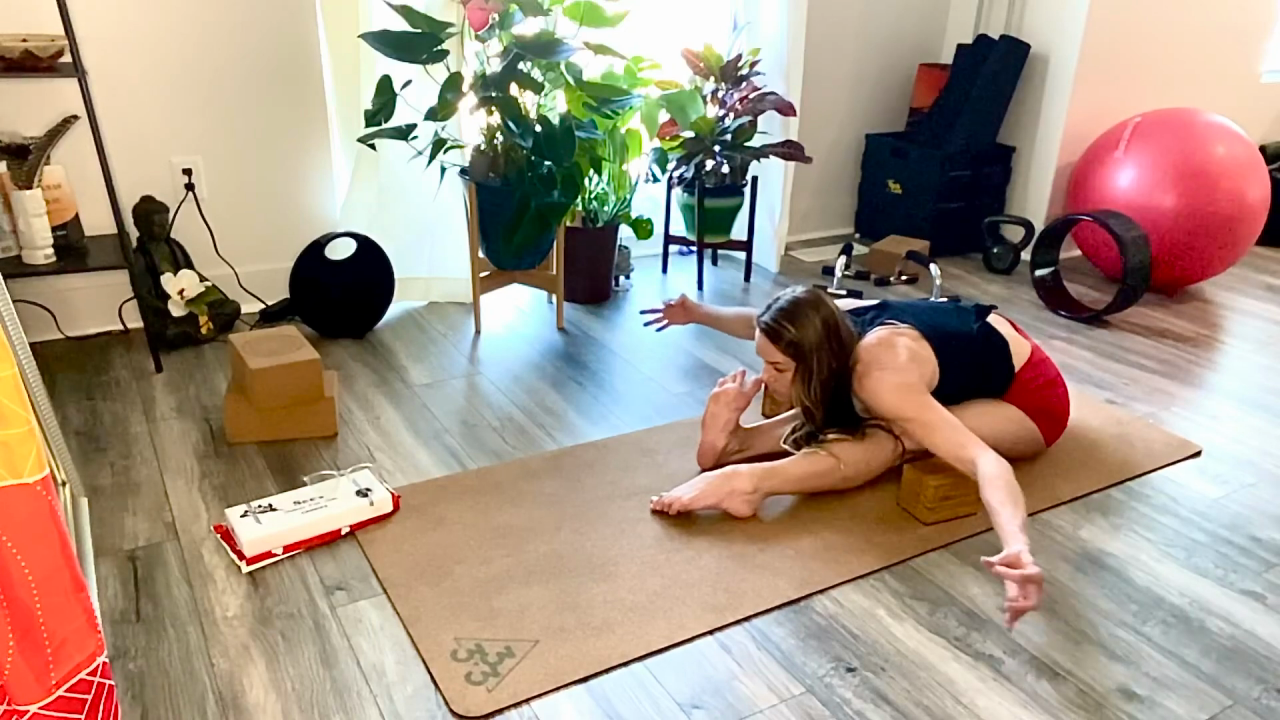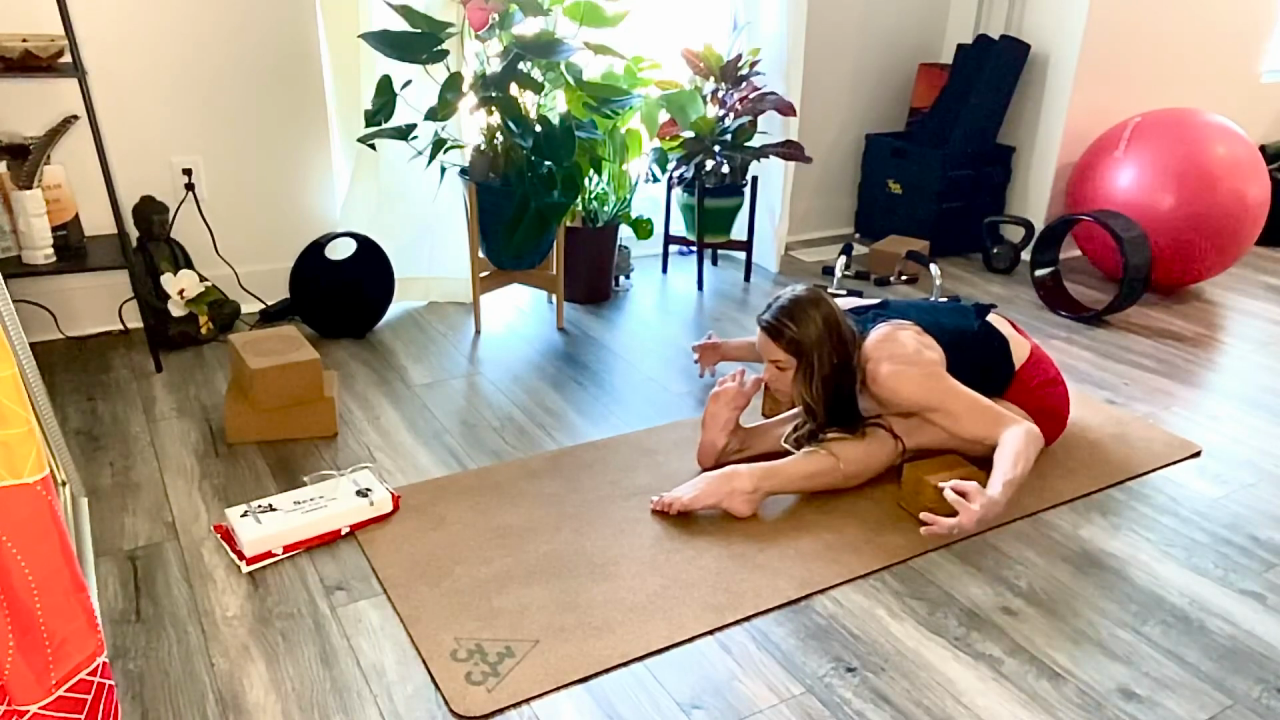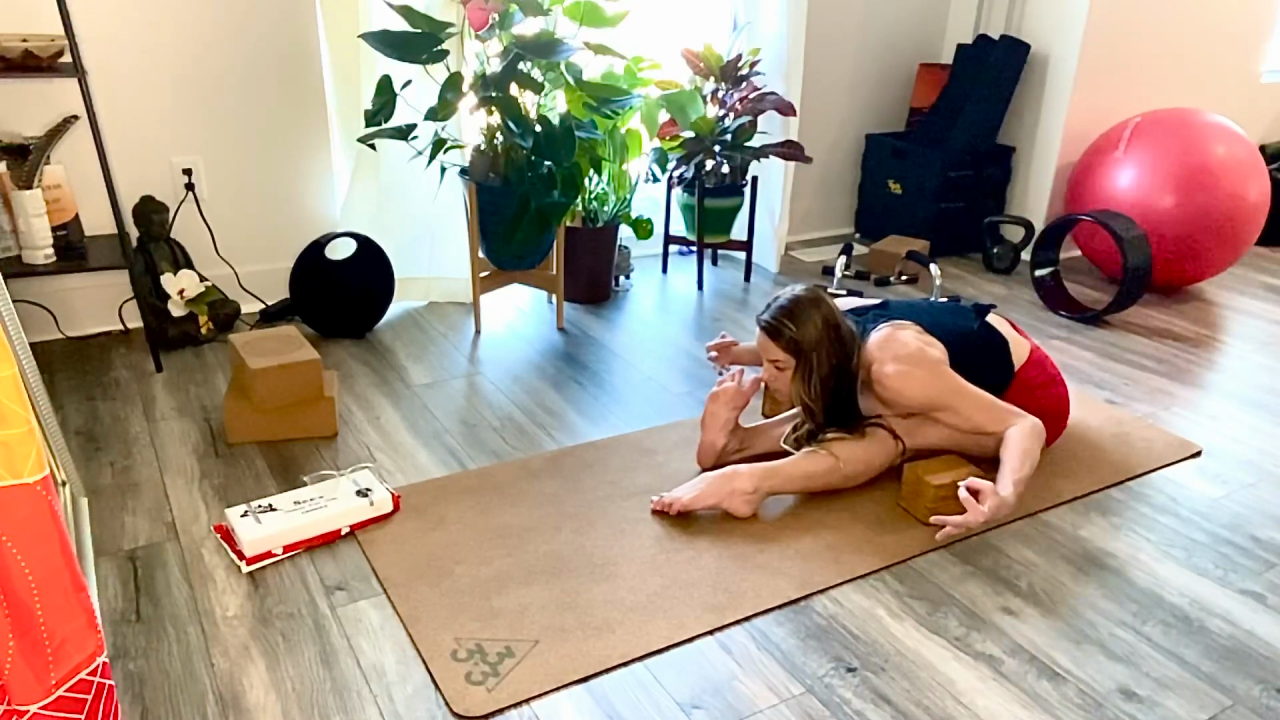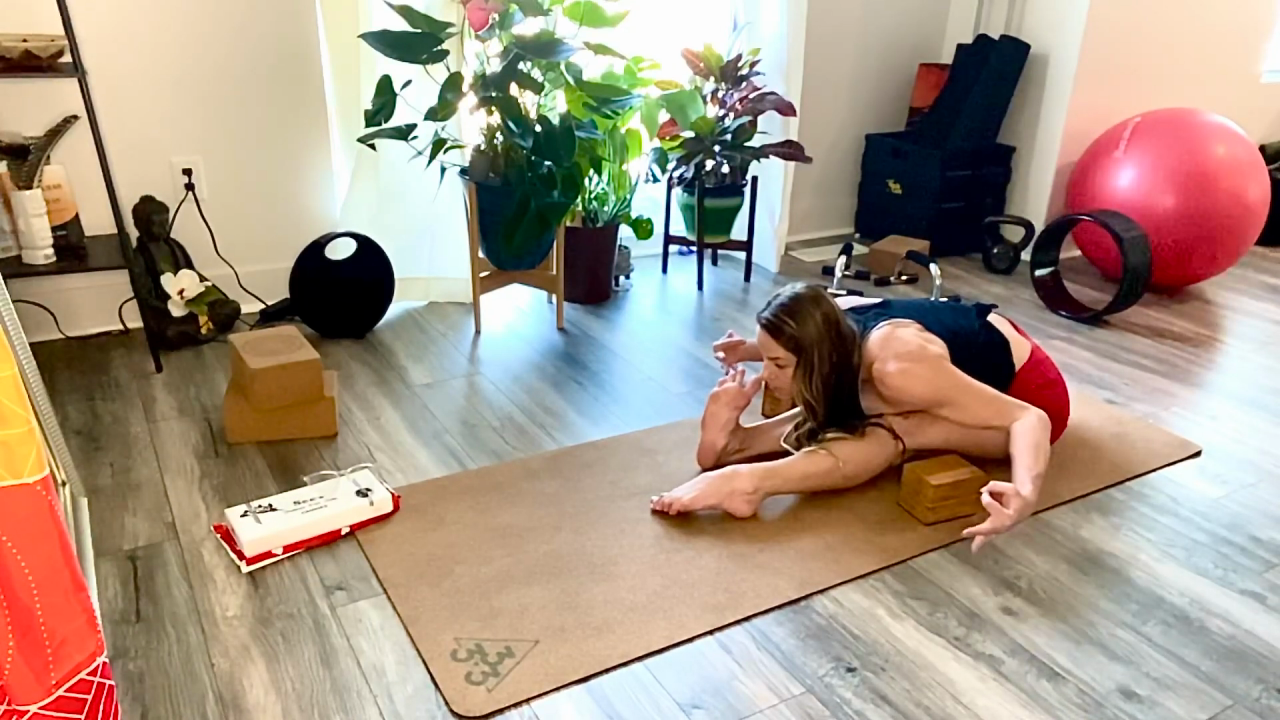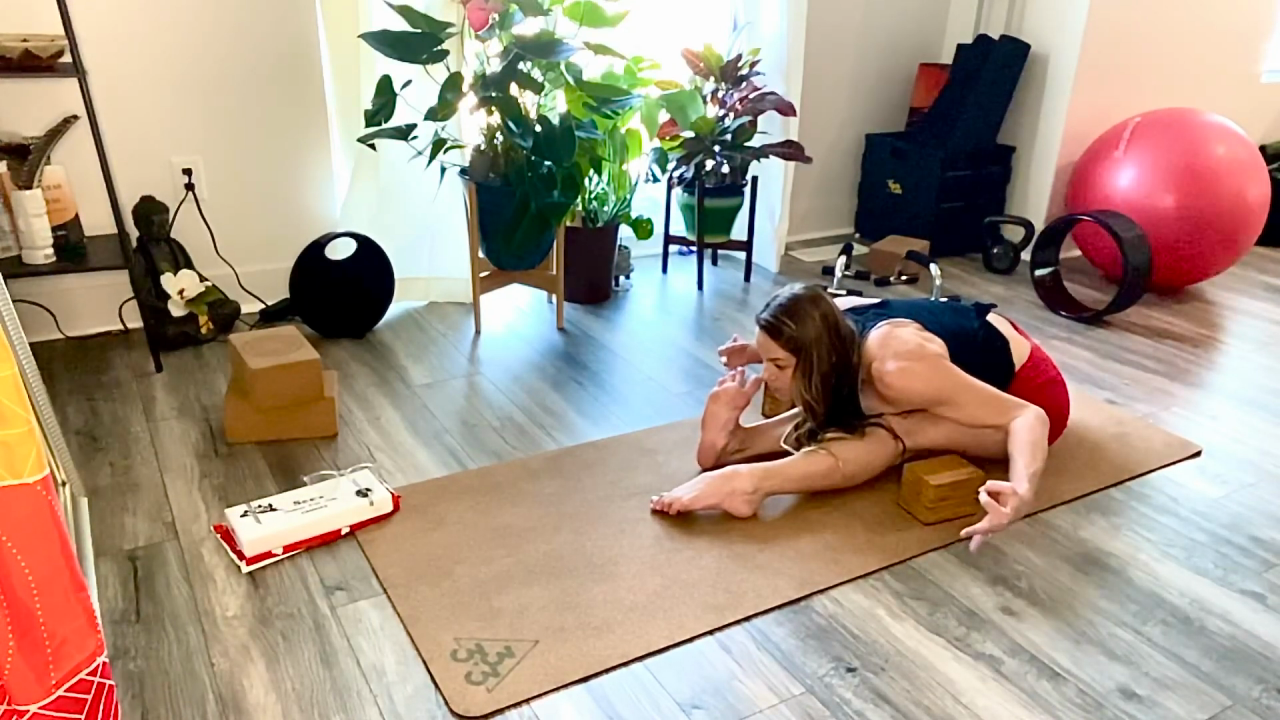
dt=1s
person 1, frame 1
left shoulder: (878, 376)
right shoulder: (831, 326)
left elbow: (985, 461)
right elbow: (760, 325)
left wrist: (1017, 547)
right wrist: (698, 314)
left hip: (1029, 397)
left knee: (895, 439)
person 1, frame 2
left shoulder: (889, 372)
right shoulder: (835, 326)
left elbow: (1022, 432)
left wrist: (992, 500)
right wrist: (728, 350)
left hip: (1029, 396)
left knee: (896, 433)
person 1, frame 3
left shoulder: (892, 371)
right shoulder: (833, 326)
left elbow: (1025, 426)
right elbow: (793, 350)
left wrist: (1004, 497)
right wrist: (742, 354)
left hip: (1030, 395)
left knee: (892, 434)
person 1, frame 4
left shoulder: (896, 369)
right shoulder: (835, 324)
left elbow: (1029, 418)
left wrist: (1024, 493)
right wrist: (752, 351)
left hip: (1030, 392)
left knee: (895, 432)
person 1, frame 5
left shoulder: (895, 369)
right shoulder: (833, 324)
left elbow: (1027, 416)
left wrist: (1021, 491)
right wrist: (756, 353)
left hip: (1030, 392)
left knee: (896, 431)
